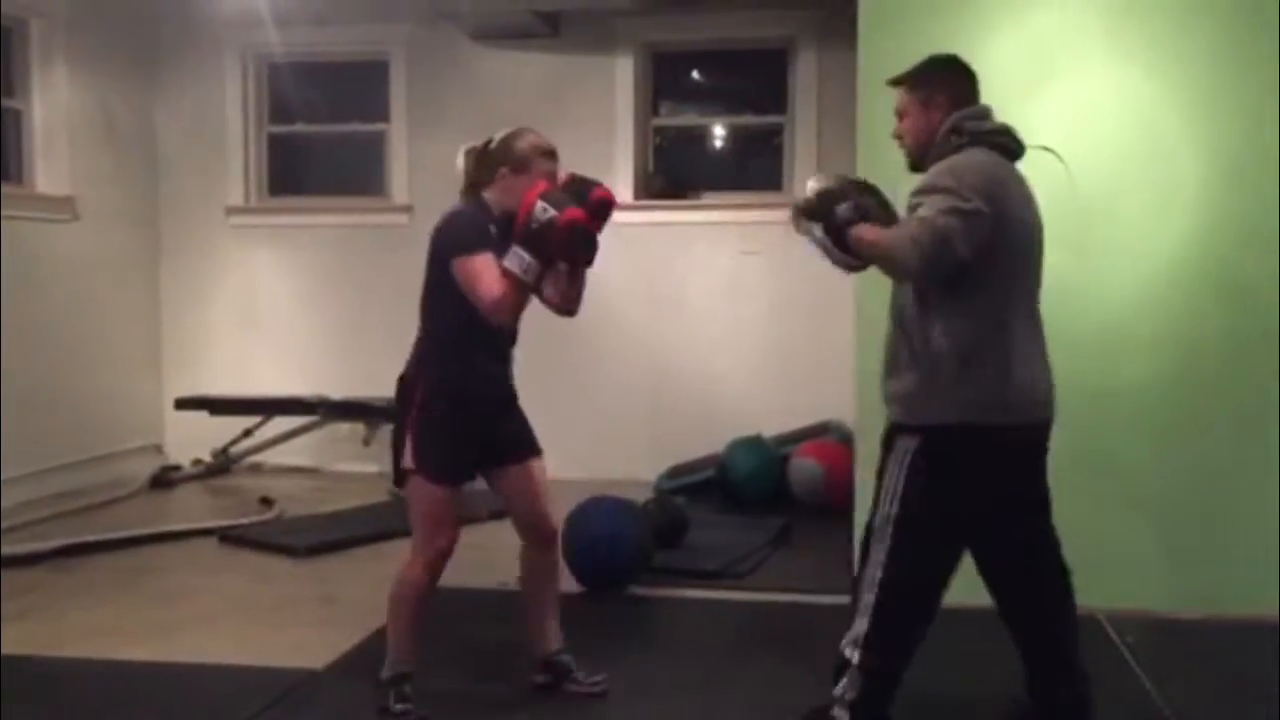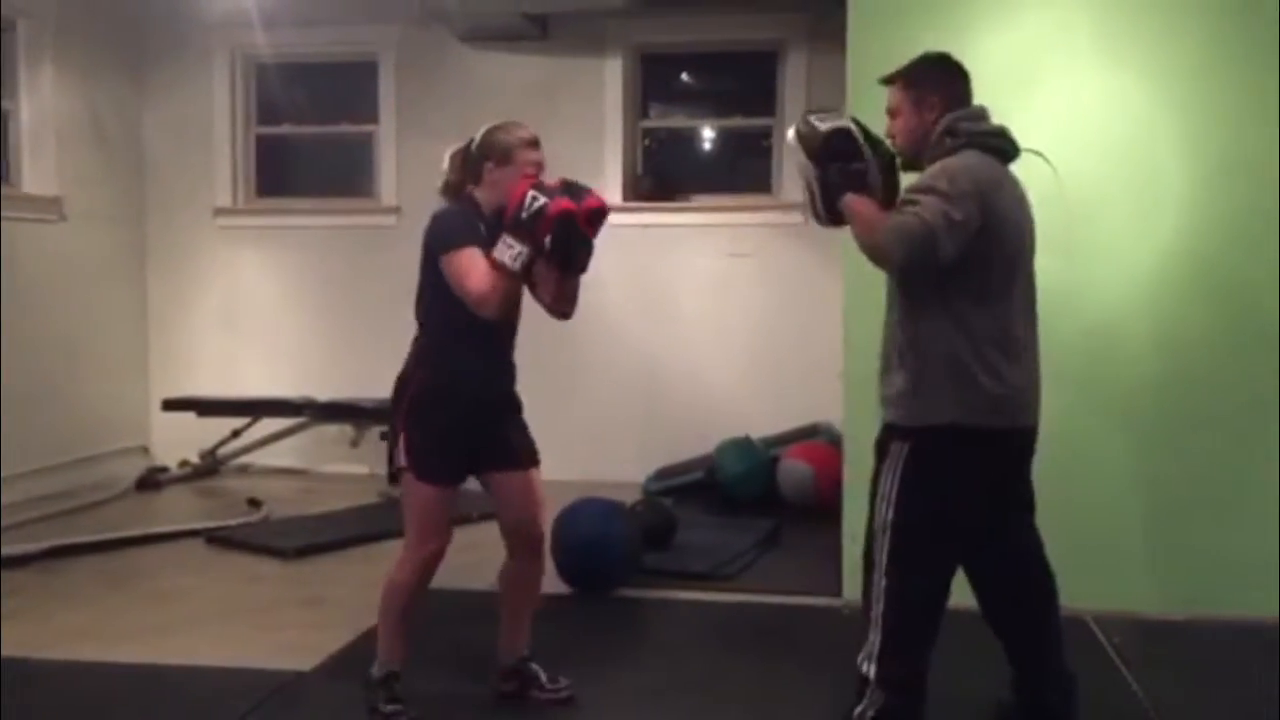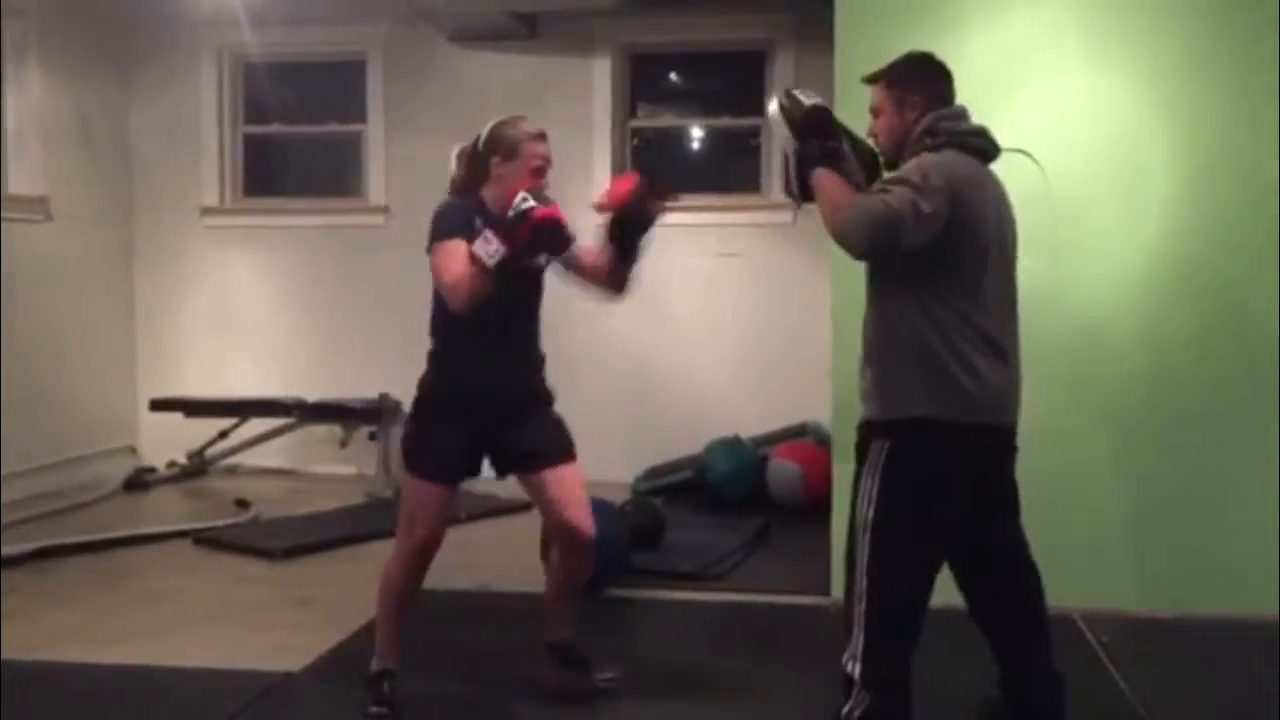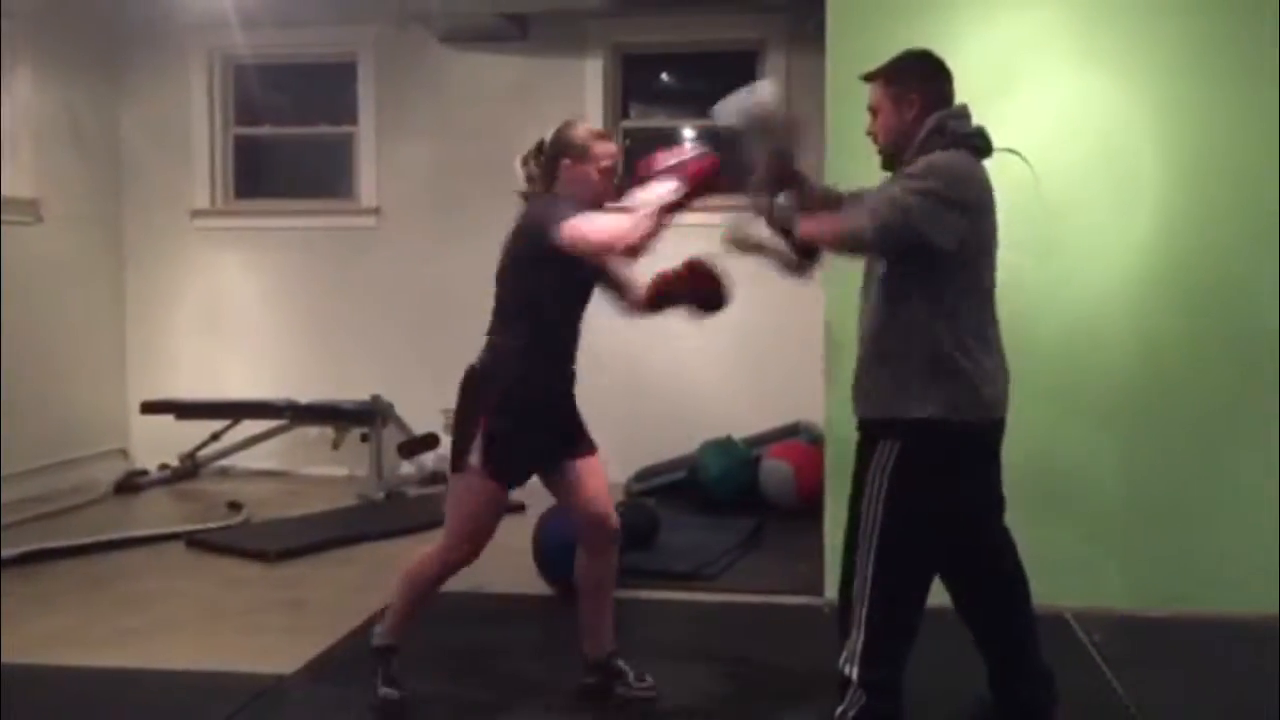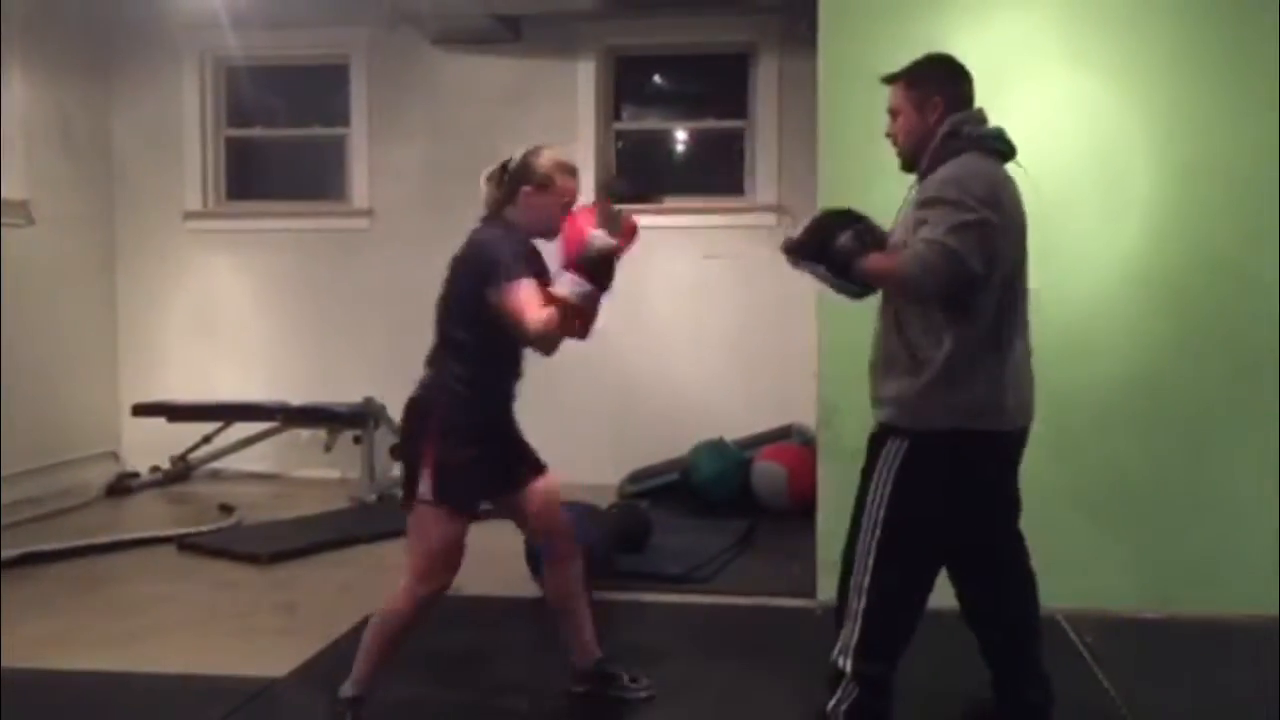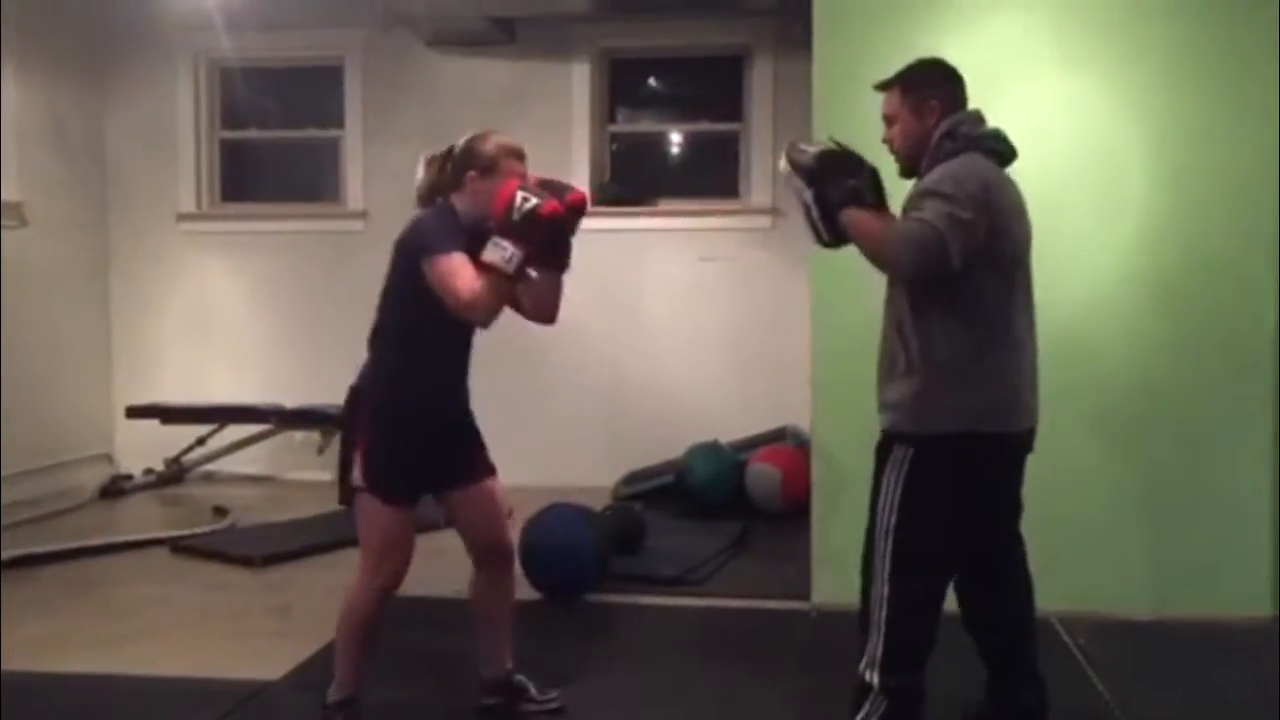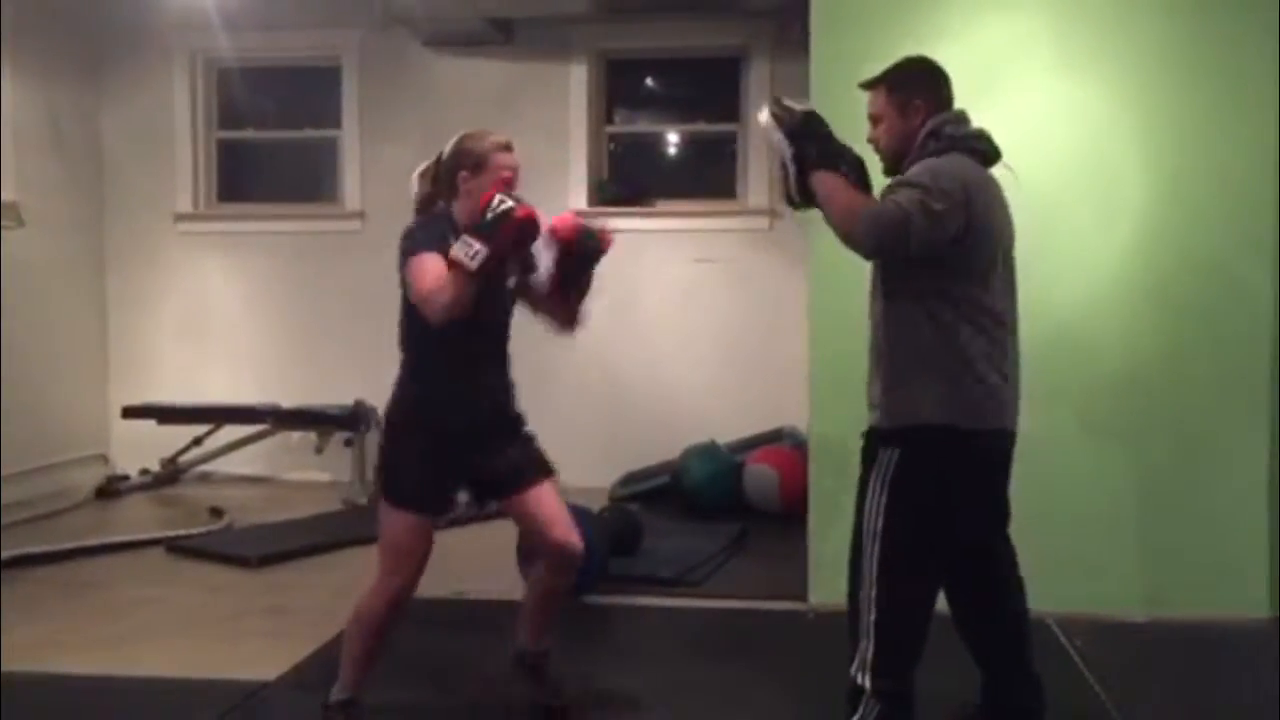
dt=0.3s
person 1, frame 1
left shoulder: (962, 175)
right shoulder: (1002, 177)
left elbow: (917, 253)
left wrist: (852, 231)
right wrist: (873, 228)
left hip: (949, 417)
right hip: (1015, 413)
left knee: (895, 573)
right knee: (1028, 563)
person 1, frame 2
left shoulder: (956, 176)
right shoulder: (992, 175)
left elbow: (901, 248)
right elbow: (927, 248)
left wrist: (848, 194)
right wrist: (876, 194)
left hip: (942, 420)
right hip: (1000, 415)
left knee: (902, 579)
right knee: (1012, 567)
person 1, frame 3
left shoulder: (935, 173)
right shoulder: (974, 176)
left elbow: (863, 231)
right elbow: (896, 233)
left wrist: (820, 168)
right wrist: (856, 177)
left hip: (922, 416)
right hip: (982, 413)
left knee: (884, 578)
right knee: (998, 565)
person 1, frame 4
left shoulder: (943, 175)
right shoulder: (931, 174)
left elbow: (868, 232)
right elbow: (859, 216)
left wrist: (794, 223)
right wrist: (799, 186)
left hip: (920, 416)
right hip: (963, 412)
left knee: (881, 580)
right knee: (983, 562)
person 1, frame 5
left shoulder: (963, 180)
right shoulder: (970, 177)
left elbow: (928, 270)
right elbow: (918, 255)
left wrist: (852, 263)
right wrist: (869, 249)
left hip: (933, 420)
right hip: (988, 417)
left knee: (878, 582)
right knee: (993, 566)
person 1, frame 6
left shoulder: (959, 179)
right shoulder: (984, 177)
left elbow: (911, 254)
right elbow: (929, 261)
left wrist: (844, 206)
right wrist: (864, 204)
left hip: (941, 425)
right hip: (995, 420)
left knee: (899, 588)
right knee: (993, 571)
person 1, frame 7
left shoulder: (942, 177)
right shoulder: (968, 179)
left elbow: (874, 231)
right elbow: (899, 239)
left wrist: (817, 170)
right wrist: (844, 179)
left hip: (928, 422)
right hip: (978, 419)
left knee: (888, 586)
right knee: (983, 572)
person 2, frame 1
left shoulder: (518, 228)
right shoulder: (462, 227)
left elbow: (564, 304)
right elbow: (496, 309)
left wrist: (574, 243)
right wrist: (532, 245)
left hip: (494, 396)
right hip: (438, 401)
left knee: (542, 528)
right knee: (434, 546)
left ankle: (550, 658)
person 2, frame 2
left shoulder: (513, 225)
right shoulder: (451, 224)
left elbow: (561, 306)
right elbow: (486, 300)
right wrist: (522, 237)
left hip: (494, 403)
right hip: (435, 403)
left knee: (528, 537)
right knee: (426, 548)
left ankle: (514, 665)
person 2, frame 3
left shoulder: (536, 224)
right shoulder: (455, 217)
left elbow: (612, 278)
right elbow: (459, 295)
left wrist: (628, 226)
right wrist: (505, 236)
left hip: (523, 401)
right hip: (451, 402)
left knee: (577, 532)
right knee: (416, 546)
left ankle: (563, 643)
right ankle: (383, 672)
person 2, frame 4
left shoulder: (575, 223)
right shoulder: (545, 218)
left elbow: (638, 296)
right elbow: (620, 241)
left wrist: (678, 288)
right wrist: (670, 182)
left hip: (549, 400)
right hip: (501, 399)
left knee: (602, 528)
right knee: (462, 544)
left ankle: (600, 662)
right ankle: (385, 644)
person 2, frame 5
left shoulder: (521, 253)
right shoulder: (493, 249)
left elbow: (568, 327)
right elbow: (541, 335)
left wrist: (592, 266)
right wrist: (587, 269)
left hip: (489, 424)
right hip: (444, 425)
left knee: (562, 539)
right knee: (429, 579)
left ankle: (589, 667)
person 2, frame 6
left shoulder: (484, 234)
right shoulder: (430, 231)
left elbow: (543, 311)
right elbow: (475, 307)
left wrist: (551, 246)
right wrist: (514, 241)
left hip: (447, 416)
right hip: (389, 418)
left knee: (496, 550)
right knee: (382, 573)
person 2, frame 7
left shoulder: (503, 247)
right shoulder: (425, 237)
left elbow: (563, 316)
right elbow: (437, 306)
left wrist: (575, 269)
right wrist: (483, 241)
left hip: (494, 425)
right hip: (423, 429)
left knee: (565, 549)
right knee: (396, 582)
left ankle: (531, 654)
